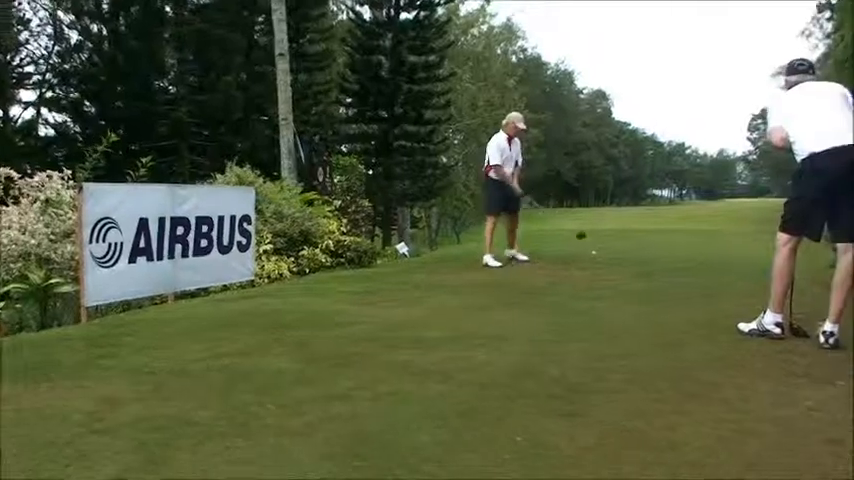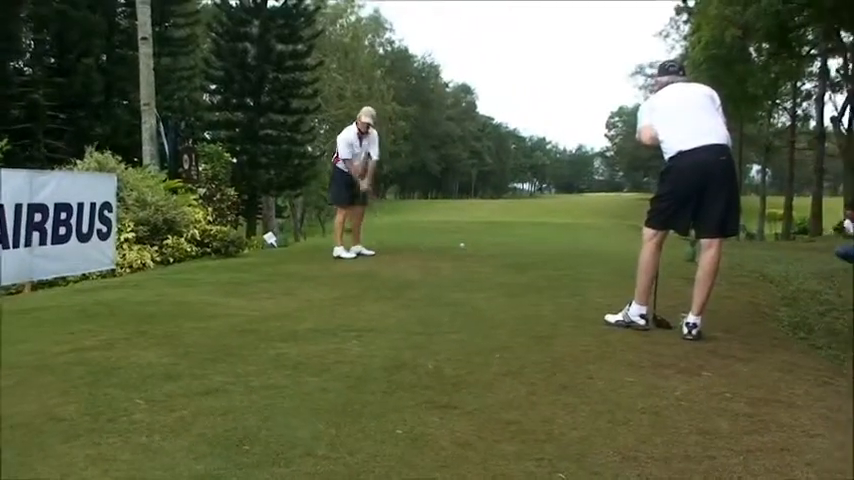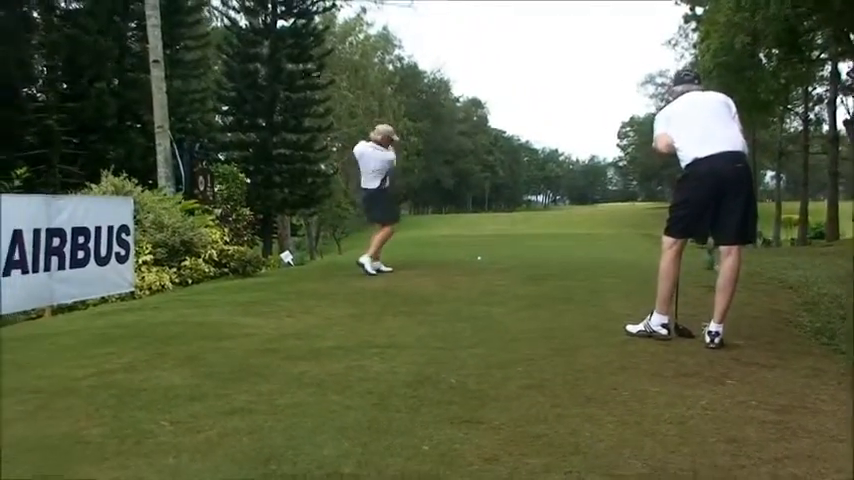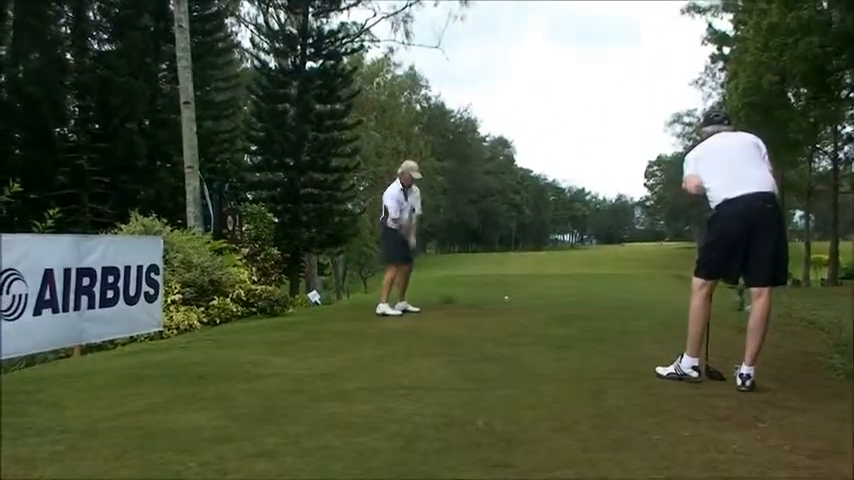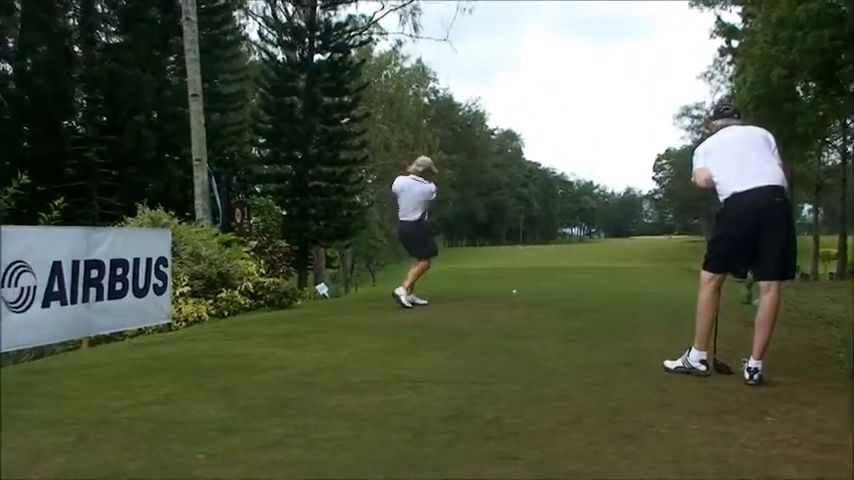
dt=1s
person 1, frame 1
left shoulder: (782, 101)
left elbow: (778, 139)
left hip: (817, 163)
left knee: (786, 240)
left ankle: (772, 320)
right ankle: (831, 329)
person 1, frame 2
left shoulder: (652, 102)
right shoulder: (706, 91)
left elbow: (647, 137)
right elbow: (724, 128)
left hip: (683, 162)
right hip: (720, 157)
left knee: (652, 234)
right knee: (712, 242)
left ankle: (638, 312)
right ankle: (693, 321)
person 1, frame 3
left shoulder: (667, 111)
right shoulder: (722, 99)
left elbow: (664, 146)
right elbow: (741, 136)
left hip: (700, 169)
right hip: (736, 165)
left knee: (672, 242)
right knee: (731, 249)
left ankle: (659, 321)
right ankle: (715, 329)
person 1, frame 4
left shoulder: (696, 152)
right shoulder: (752, 139)
left elbow: (694, 186)
right elbow: (771, 176)
left hip: (729, 210)
right hip: (766, 206)
left knee: (702, 284)
right knee: (762, 291)
left ankle: (689, 363)
right ankle: (747, 372)
person 1, frame 5
left shoulder: (706, 145)
right shoulder: (762, 133)
left elbow: (703, 180)
right elbow: (780, 171)
left hip: (738, 204)
right hip: (775, 199)
left knee: (710, 278)
right knee: (771, 285)
left ankle: (697, 357)
right ankle: (754, 366)
person 2, frame 1
left shoulder: (516, 142)
right shoulder: (496, 142)
left elbow: (518, 164)
right elbow: (496, 169)
left wrist: (515, 182)
right wrist: (512, 185)
left hip: (509, 185)
right hip: (494, 183)
left knee: (513, 217)
right knee: (492, 218)
left ankle: (511, 250)
right ankle: (487, 256)
person 2, frame 2
left shoulder: (373, 135)
right shoulder: (346, 135)
left elbow: (373, 159)
right elbow: (347, 162)
left wrist: (367, 180)
right wrist: (359, 182)
left hip: (358, 176)
right hip: (341, 174)
left knee: (359, 211)
right knee: (343, 210)
left ankle: (356, 246)
right ankle: (338, 248)
person 2, frame 3
left shoulder: (361, 147)
right shoulder: (388, 156)
left wrist: (375, 138)
left hip: (369, 193)
right hip: (379, 194)
left knee: (383, 227)
right knee: (388, 228)
left ankle: (375, 262)
right ankle: (367, 257)
person 2, frame 4
left shoulder: (415, 191)
right shoulder: (392, 192)
left elbow: (415, 215)
right elbow: (394, 218)
left wrist: (412, 235)
right wrist: (408, 235)
left hip: (404, 234)
right hip: (391, 232)
left knee: (407, 268)
right knee: (393, 268)
left ankle: (401, 303)
right ankle: (383, 305)
person 2, frame 5
left shoulder: (401, 181)
right shoulder: (429, 188)
left elbow: (395, 189)
left wrist: (410, 172)
left hip: (404, 226)
right hip: (417, 227)
left knee: (418, 261)
right knee: (424, 262)
left ankle: (409, 295)
right ankle: (403, 289)
